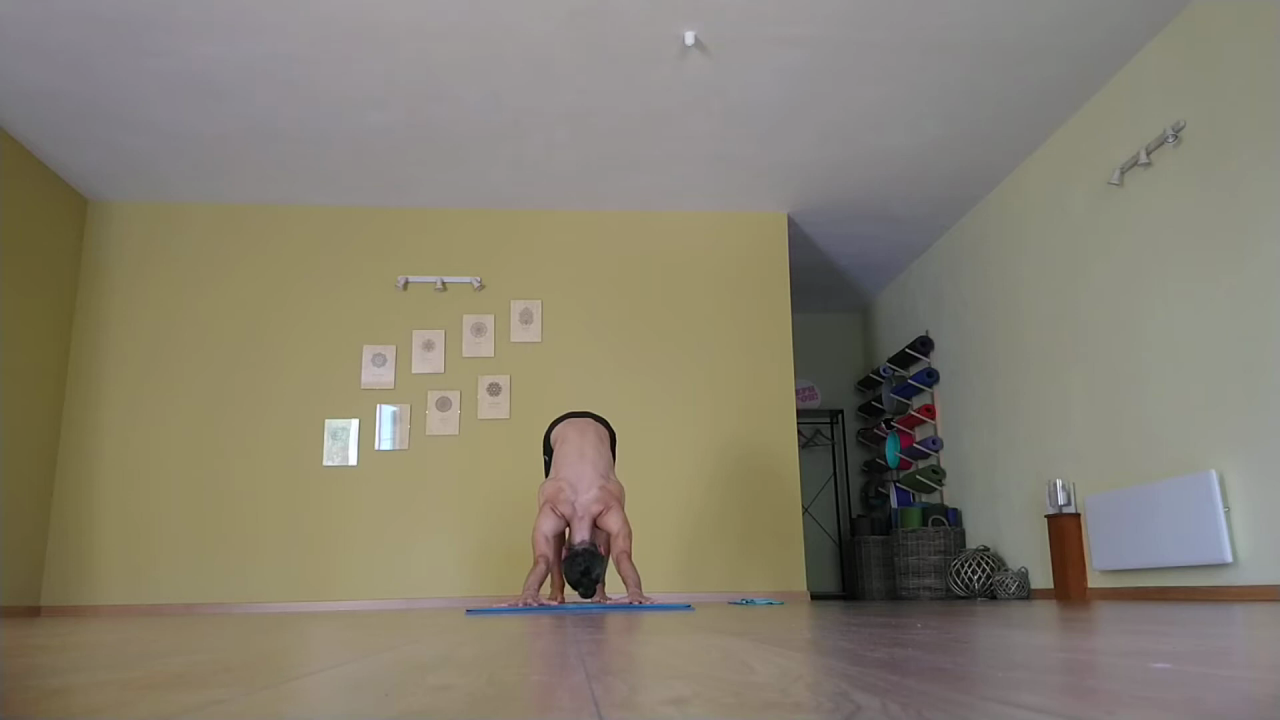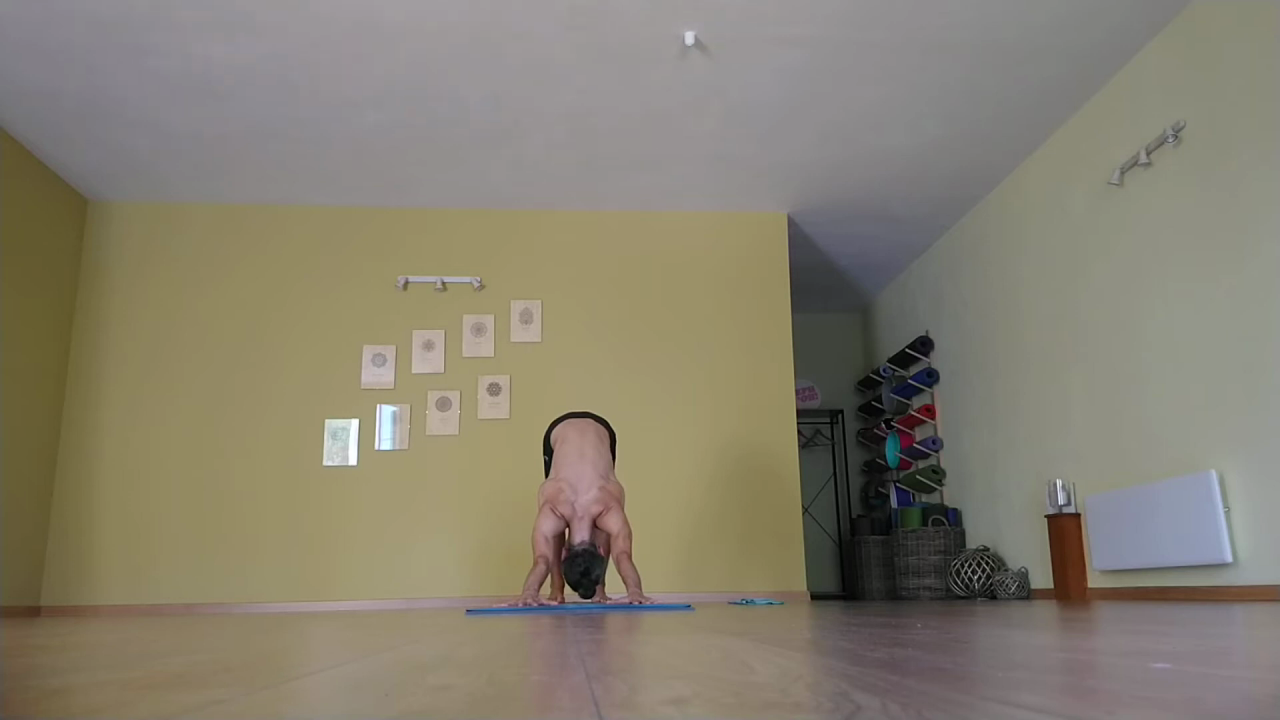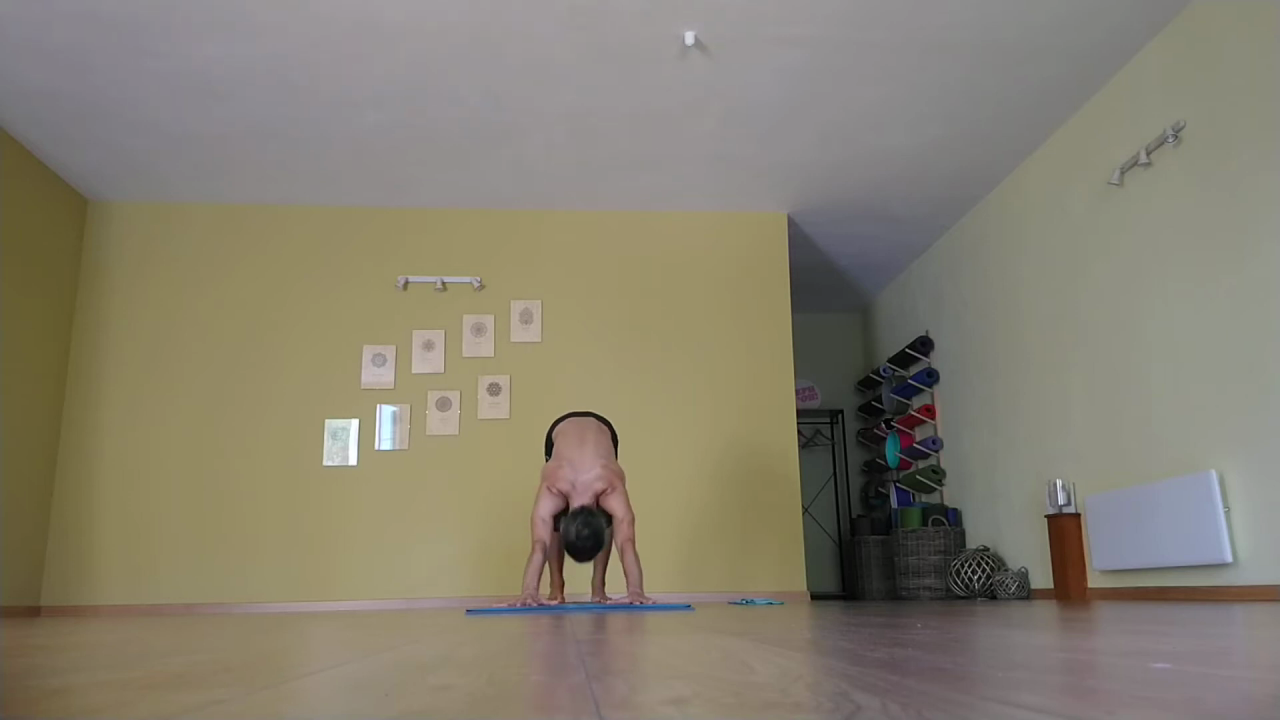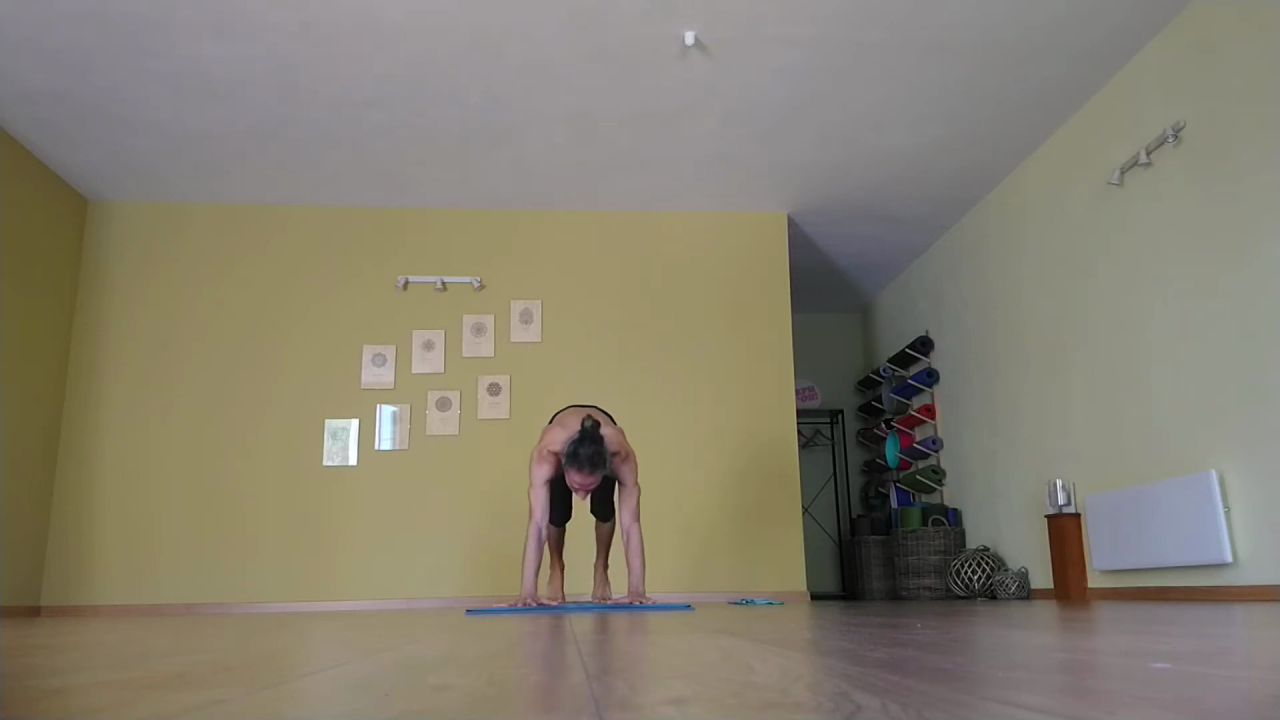
dt=0.5s
person 1, frame 1
left shoulder: (609, 507)
right shoulder: (553, 509)
left elbow: (623, 556)
right elbow: (541, 560)
left hip: (600, 429)
right hip: (559, 431)
left ankle: (600, 586)
right ankle: (556, 587)
person 1, frame 2
left shoulder: (609, 509)
right shoulder: (552, 510)
left elbow: (623, 557)
right elbow: (541, 560)
left hip: (600, 429)
right hip: (559, 430)
left ankle: (599, 586)
right ankle: (556, 587)
person 1, frame 3
left shoulder: (612, 488)
right shoulder: (552, 489)
left elbow: (626, 542)
right elbow: (539, 544)
left wrist: (635, 591)
right wrist: (529, 592)
right hip: (560, 429)
left knee: (605, 518)
right knee: (553, 520)
left ankle: (599, 585)
right ankle: (556, 585)
person 1, frame 4
left shoulder: (621, 455)
right shoulder: (546, 454)
left elbow: (631, 525)
right elbow: (537, 524)
left wrist: (637, 590)
left knee: (603, 510)
right knee: (557, 512)
left ankle: (601, 569)
right ankle: (556, 568)
